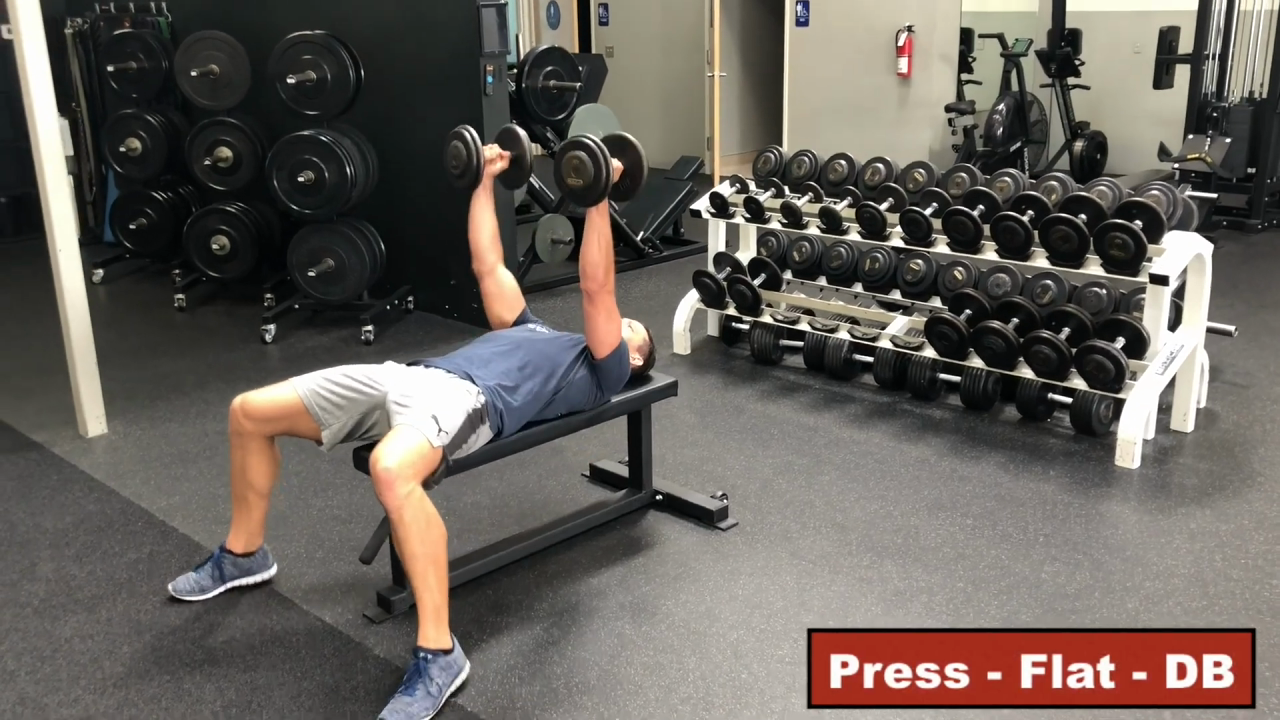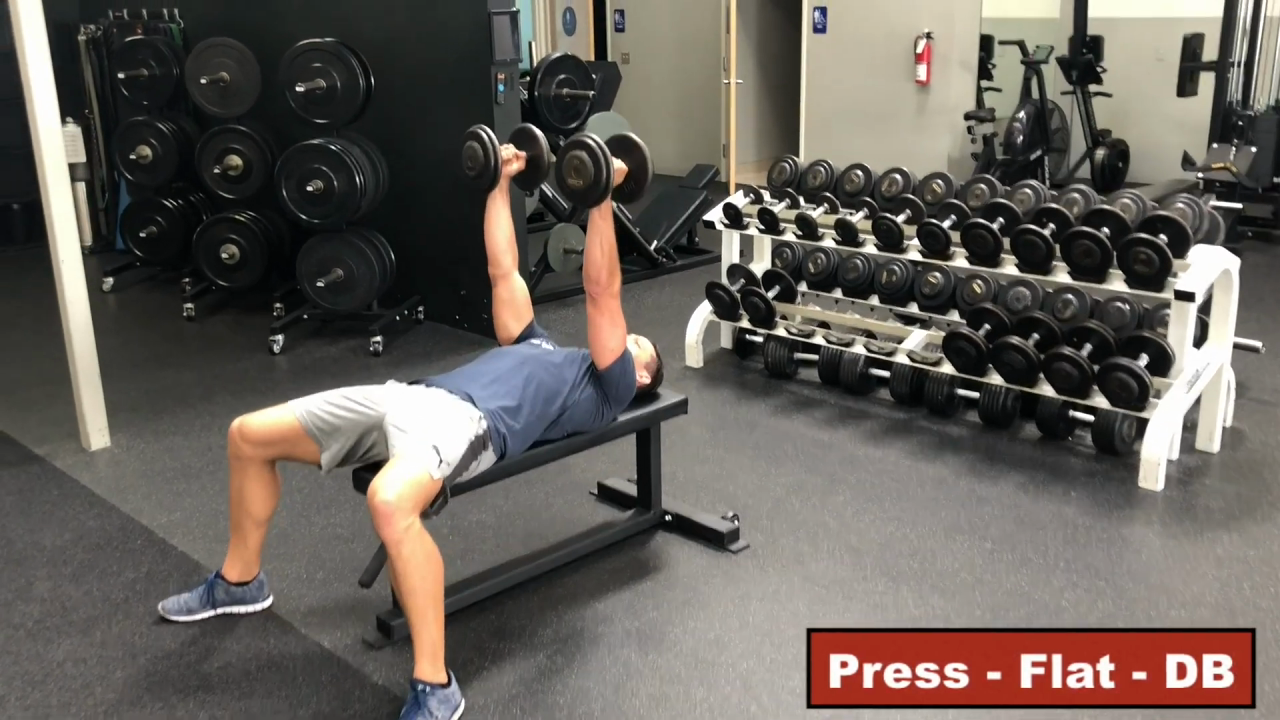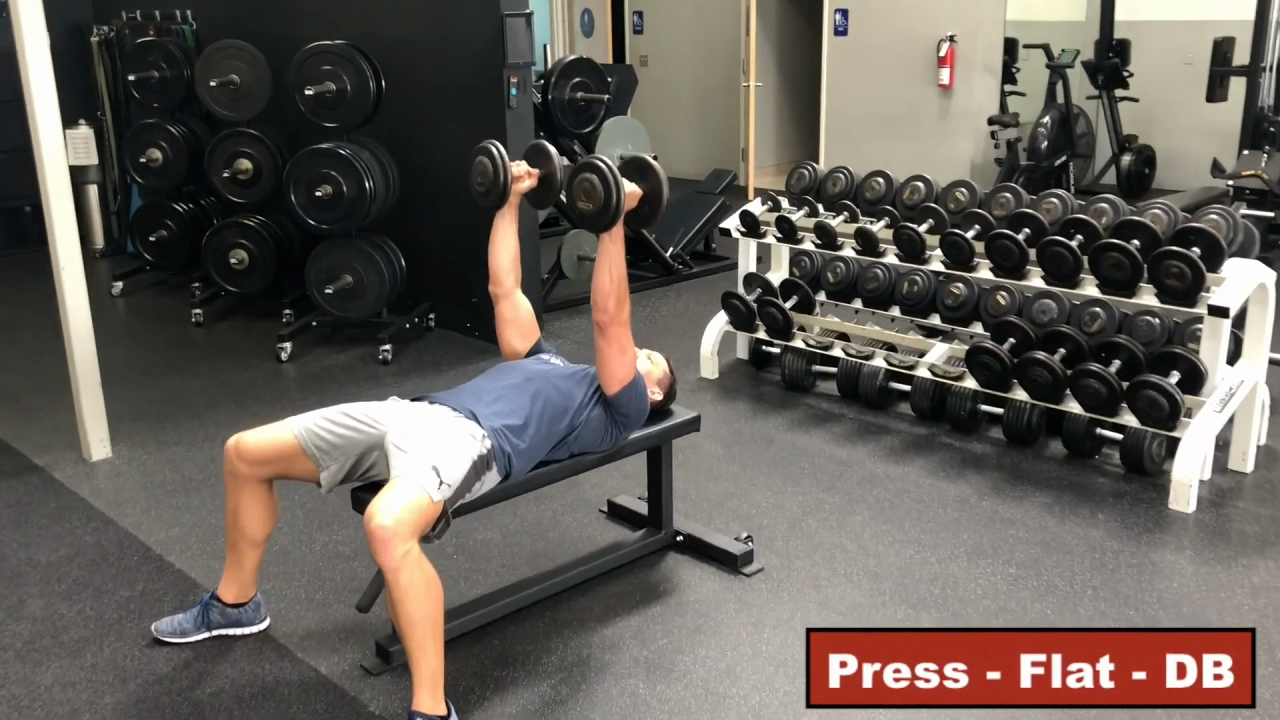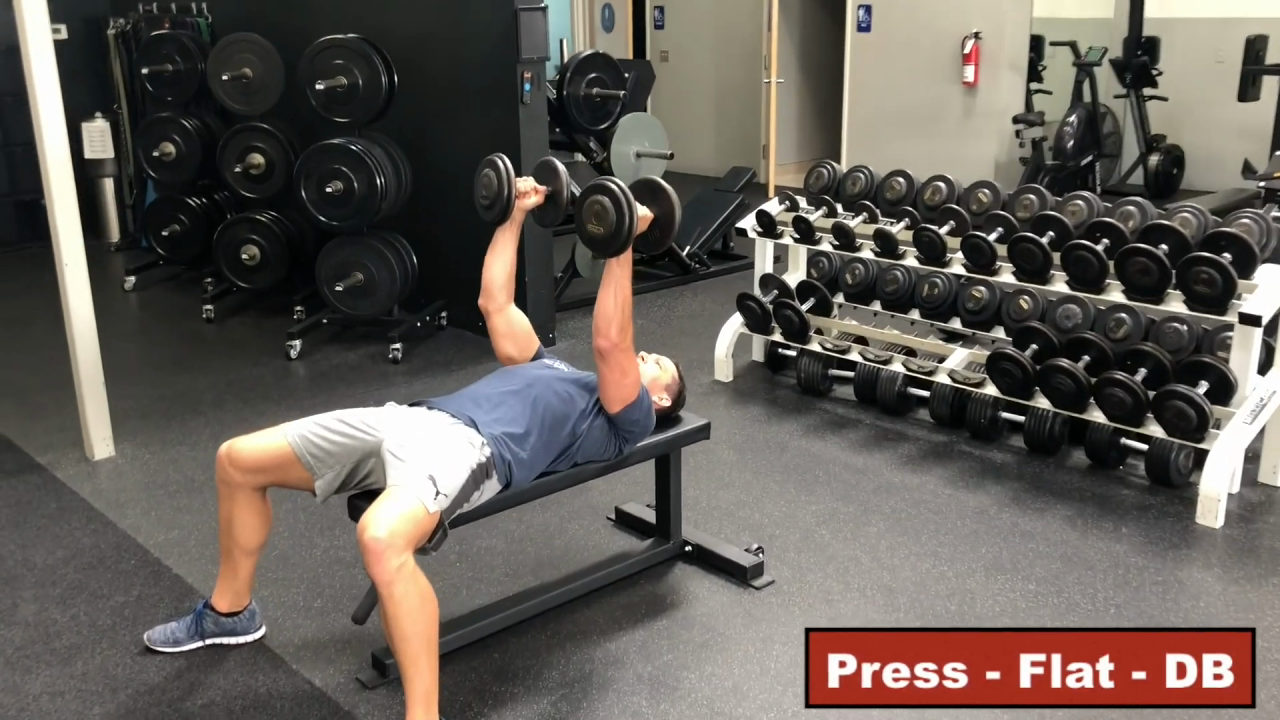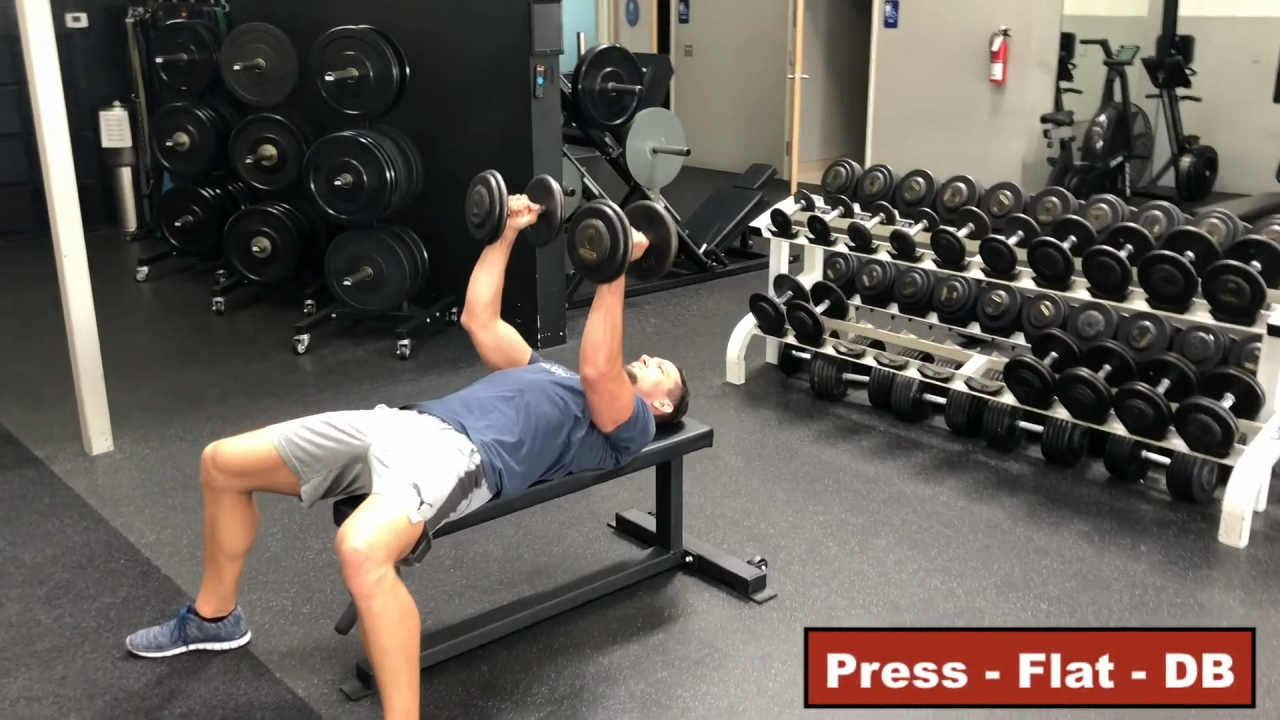
dt=0.3s
person 1, frame 1
left shoulder: (605, 369)
right shoulder: (533, 330)
left elbow: (595, 286)
right elbow: (488, 263)
right wrist: (486, 180)
left hip: (467, 396)
right hip: (409, 374)
left knee: (392, 471)
right knee: (248, 412)
left ankle: (437, 654)
right ankle: (244, 553)
person 1, frame 2
left shoulder: (611, 387)
right shoulder: (539, 347)
left elbow: (601, 293)
right elbow: (503, 270)
left wrist: (601, 201)
right wrist: (501, 183)
left hip: (468, 421)
right hip: (409, 395)
left knee: (391, 502)
right knee: (247, 435)
right ankle: (240, 581)
person 1, frame 3
left shoulder: (621, 408)
right shoulder: (549, 365)
left elbow: (609, 318)
right elbow: (505, 289)
left wrist: (613, 224)
right wrist: (511, 200)
left hip: (473, 438)
right hip: (412, 412)
left knee: (389, 528)
right knee: (244, 453)
right ankle: (236, 602)
person 1, frame 4
left shoulder: (630, 416)
right shoulder: (556, 370)
left elbow: (609, 343)
right elbow: (495, 304)
left wrist: (622, 246)
right wrist: (515, 216)
left hip: (471, 446)
right hip: (411, 418)
left knee: (382, 540)
right knee: (236, 461)
right ankle: (230, 611)
person 1, frame 5
left shoulder: (628, 425)
right shoulder: (551, 373)
left elbow: (598, 370)
right elbow: (479, 318)
left wrist: (616, 273)
right wrist: (505, 233)
left hip: (461, 453)
right hip: (403, 421)
left knee: (362, 551)
right knee: (221, 463)
right ankle: (215, 615)
